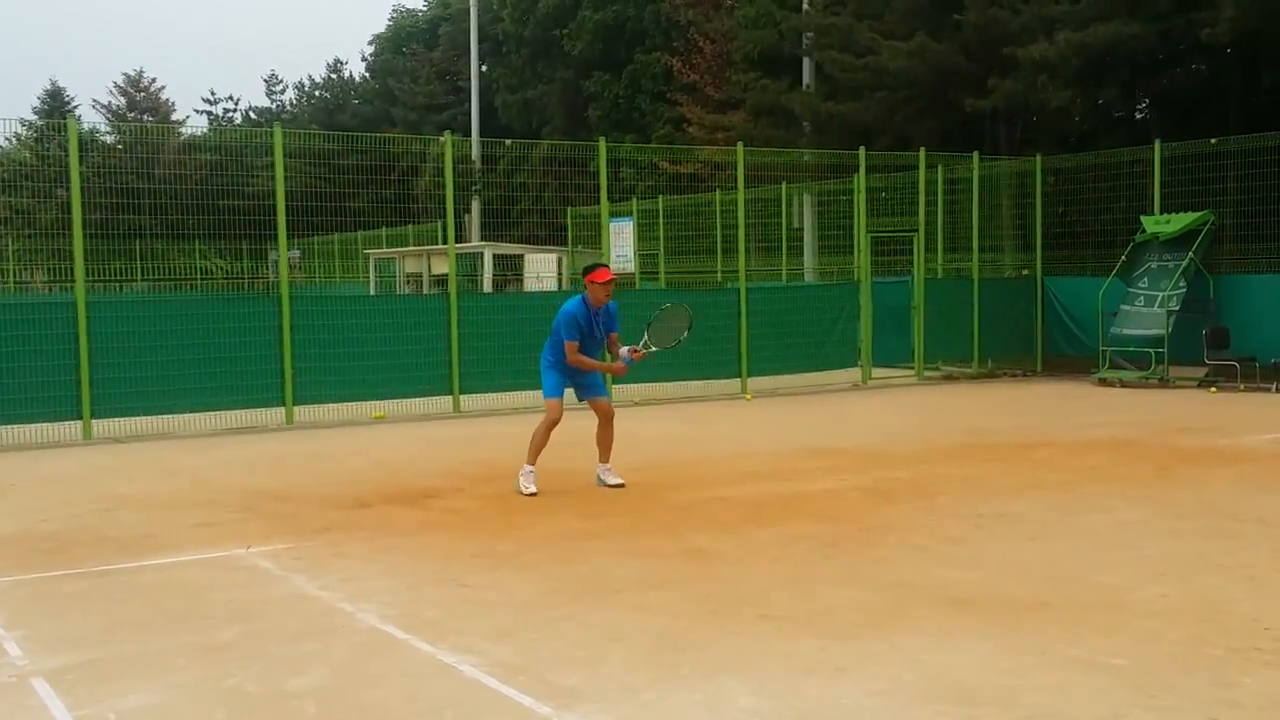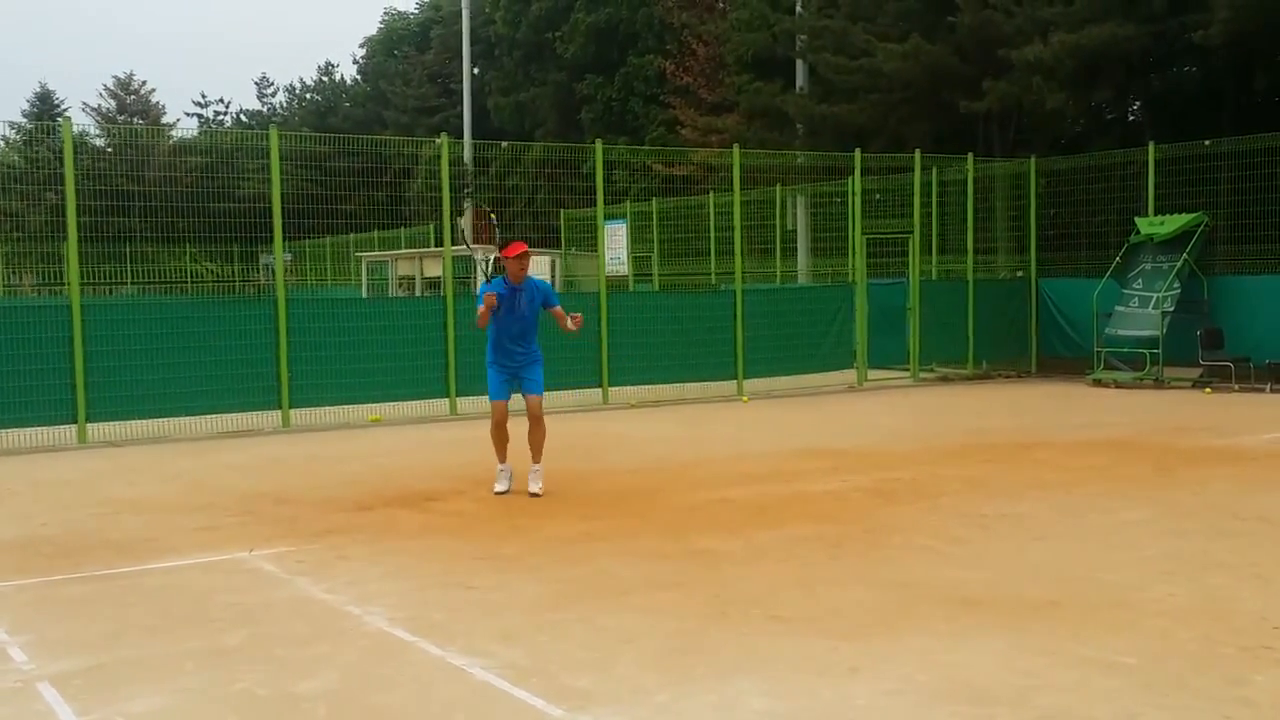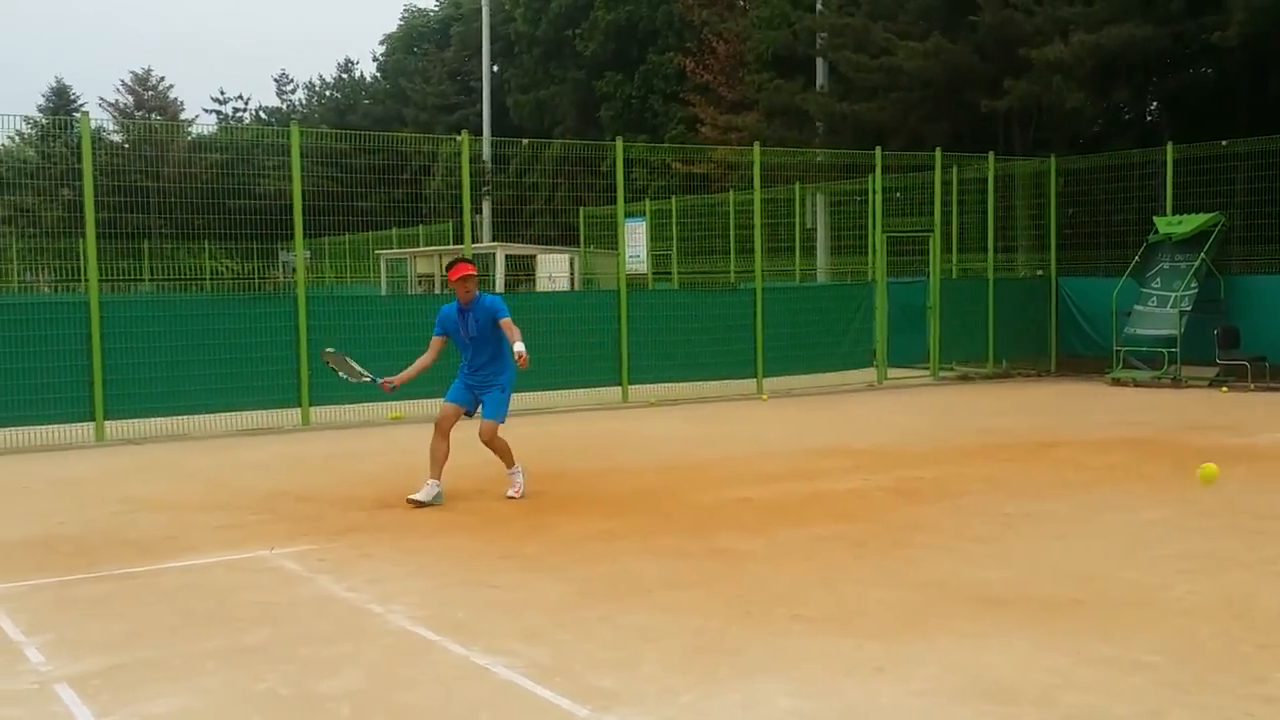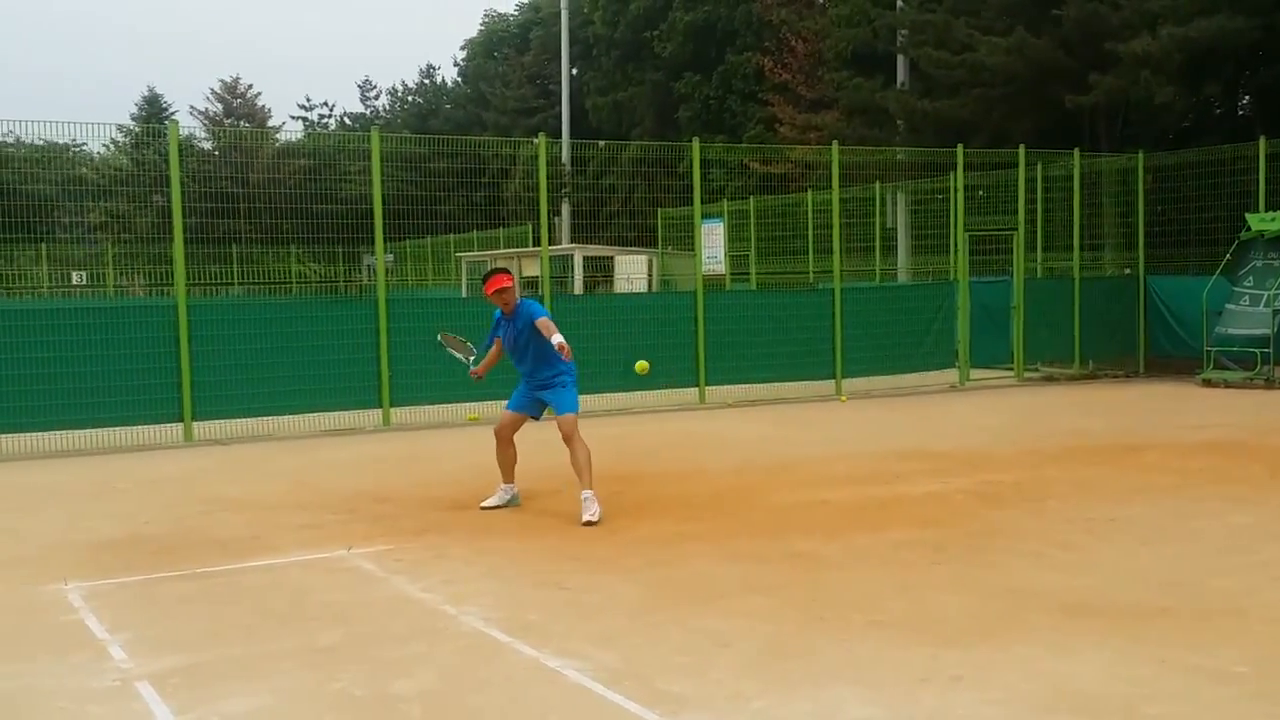
dt=0.5s
person 1, frame 1
left shoulder: (611, 309)
right shoulder: (571, 311)
left elbow: (612, 346)
right elbow: (572, 357)
left wrist: (627, 353)
right wrist: (609, 368)
left hip: (589, 367)
right hip: (557, 364)
left knee: (606, 413)
right knee: (553, 416)
left ankle: (604, 469)
right ankle: (527, 472)
person 1, frame 2
left shoulder: (541, 287)
right shoulder: (491, 288)
left elbow: (562, 321)
right elbow: (481, 322)
left wrist: (572, 322)
right wrist: (487, 308)
left hip: (530, 360)
right hip: (499, 362)
left knee: (535, 413)
right knee: (499, 418)
left ankle: (535, 471)
right ankle: (504, 469)
person 1, frame 3
left shoulder: (493, 303)
right shoulder: (447, 314)
left elbow: (510, 328)
right elbow: (431, 354)
left wrist: (519, 347)
right wrist: (399, 379)
left hip: (498, 378)
right hip: (467, 378)
left knee: (488, 435)
right knee: (442, 422)
left ankle: (514, 471)
right ankle: (433, 487)
person 1, frame 4
left shoulder: (531, 309)
right shoulder: (500, 317)
left elbow: (546, 326)
right elbow: (498, 347)
left wrist: (558, 340)
right wrist: (480, 369)
left hip: (559, 379)
right hip: (530, 383)
left knee: (570, 432)
right knee: (502, 431)
left ankle: (588, 499)
right ankle: (508, 490)
